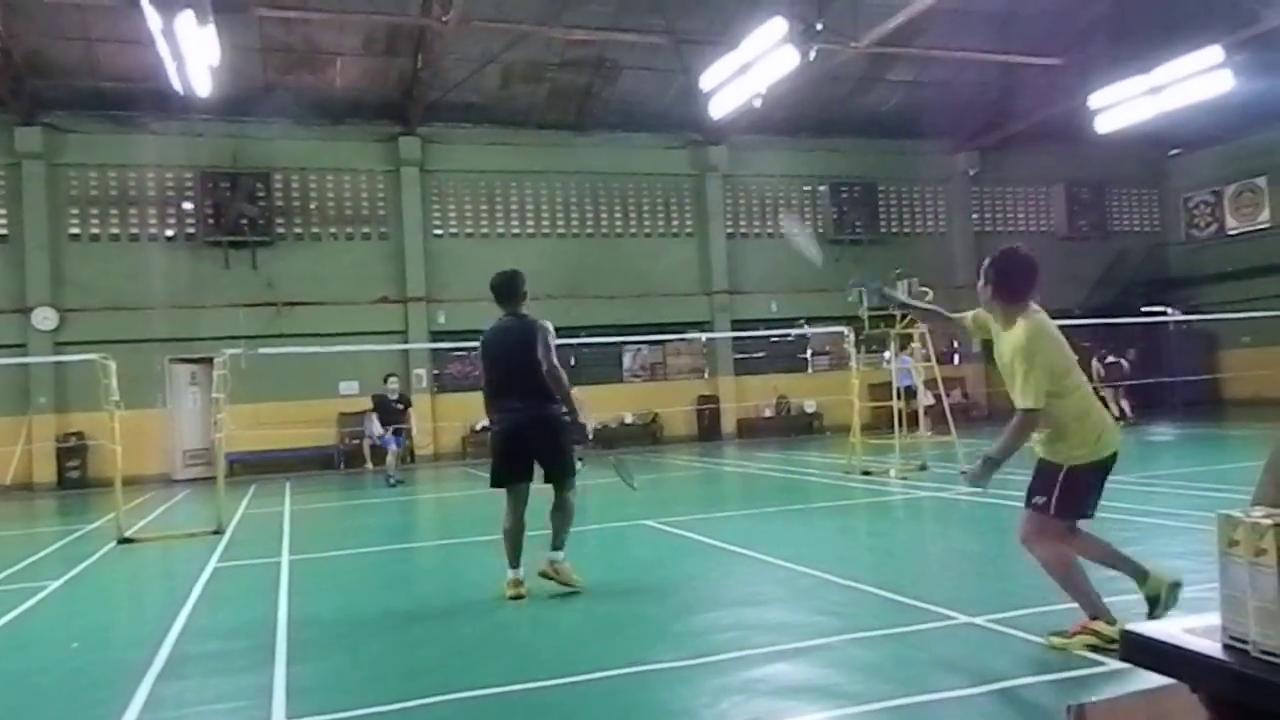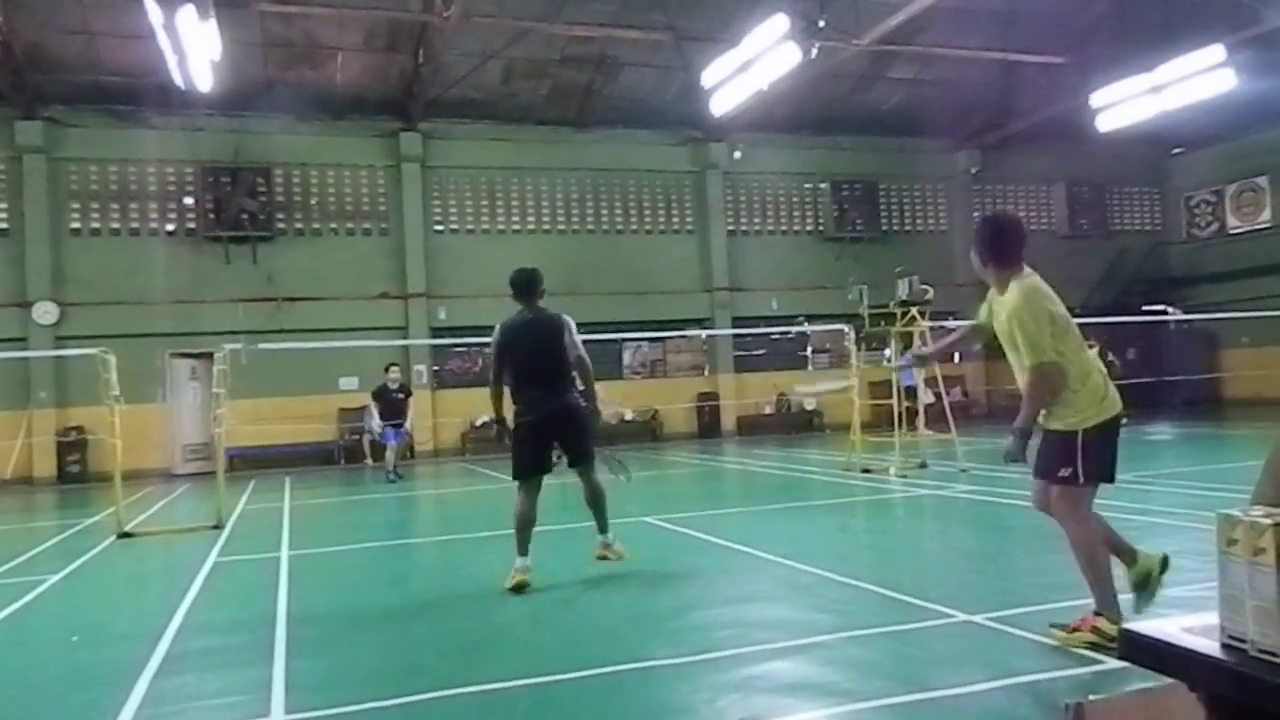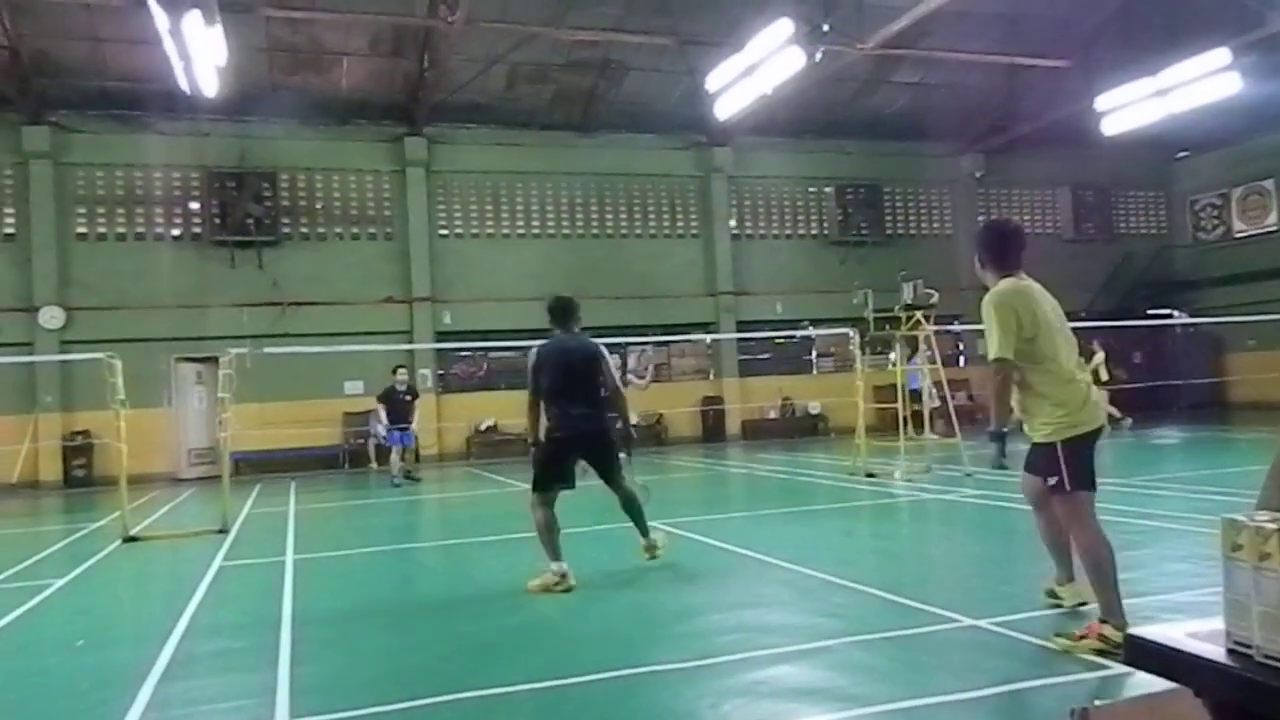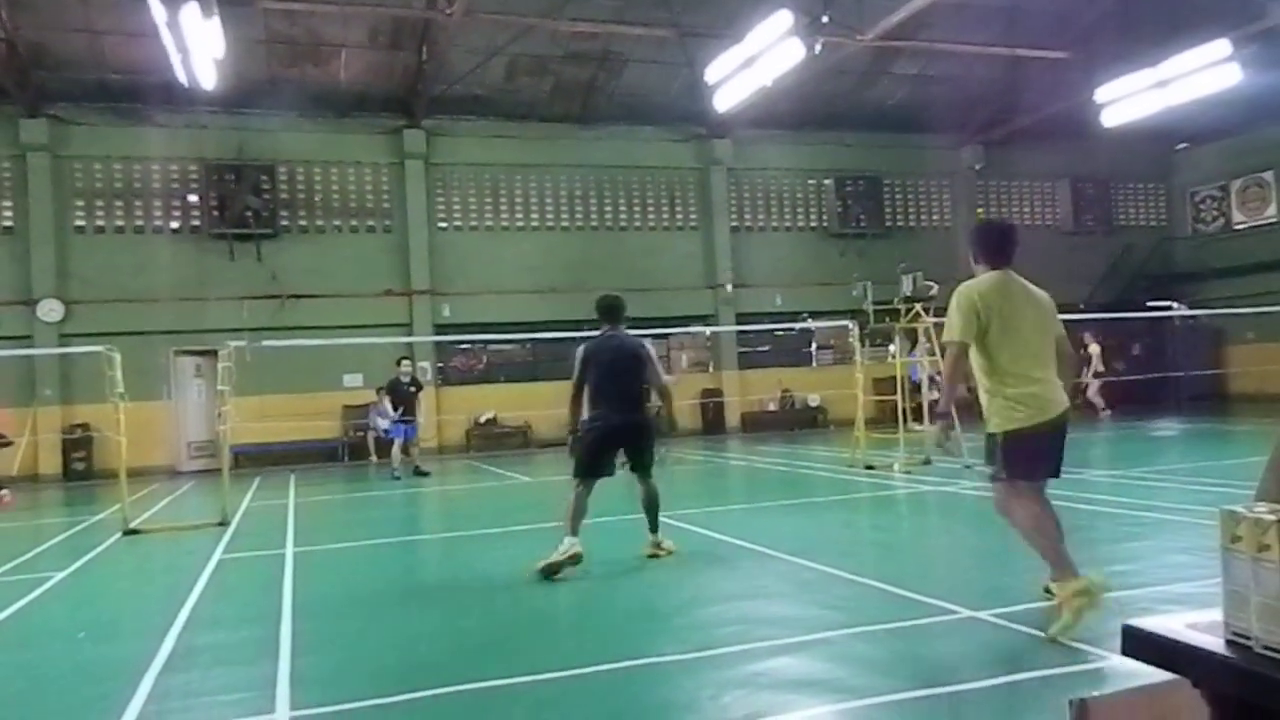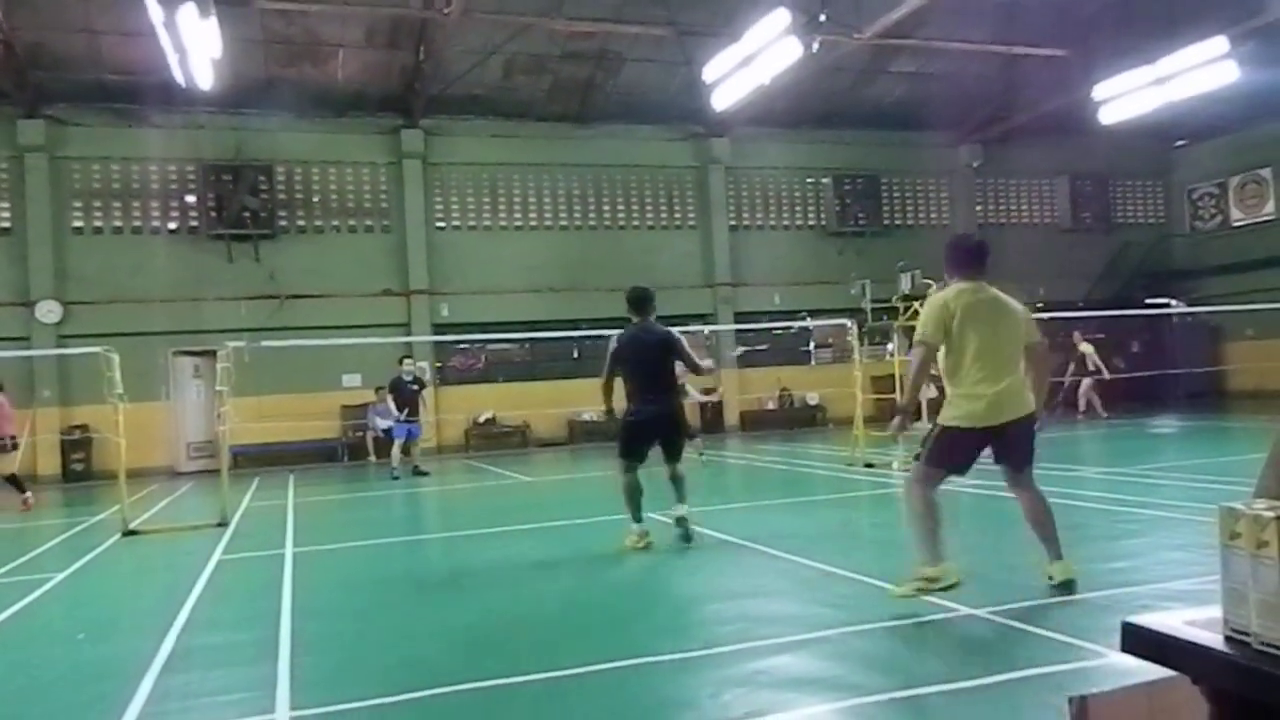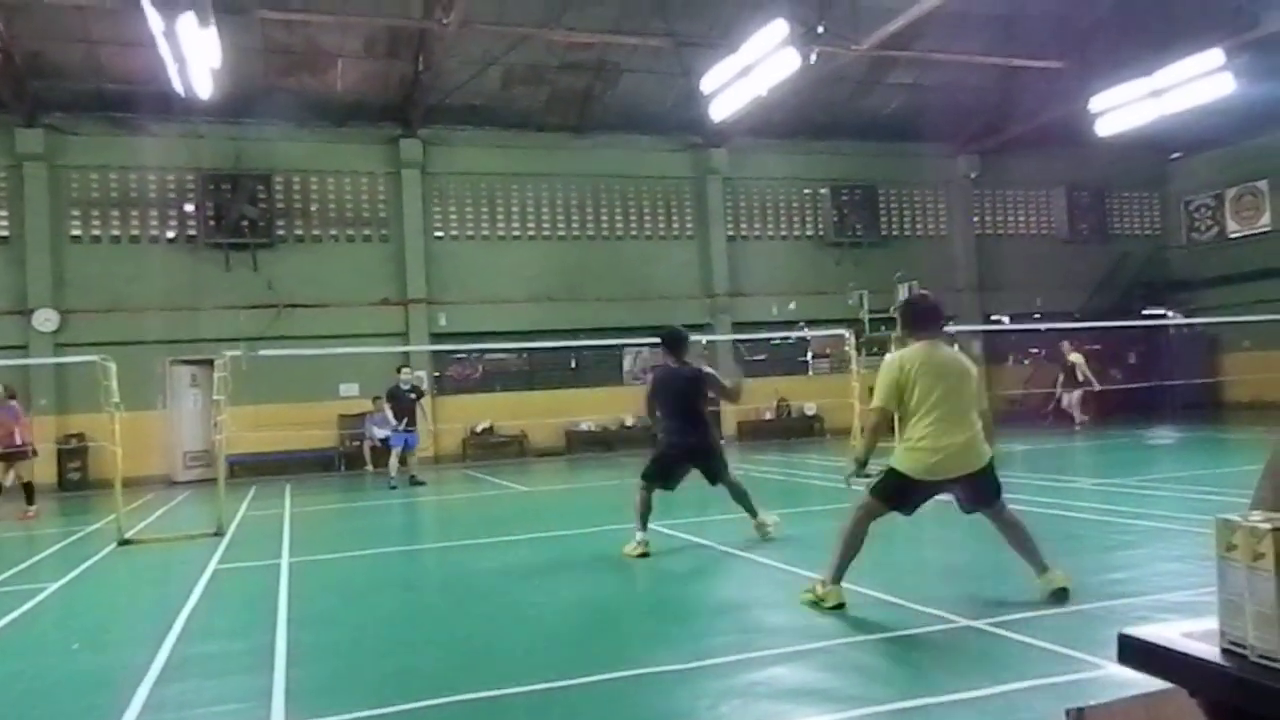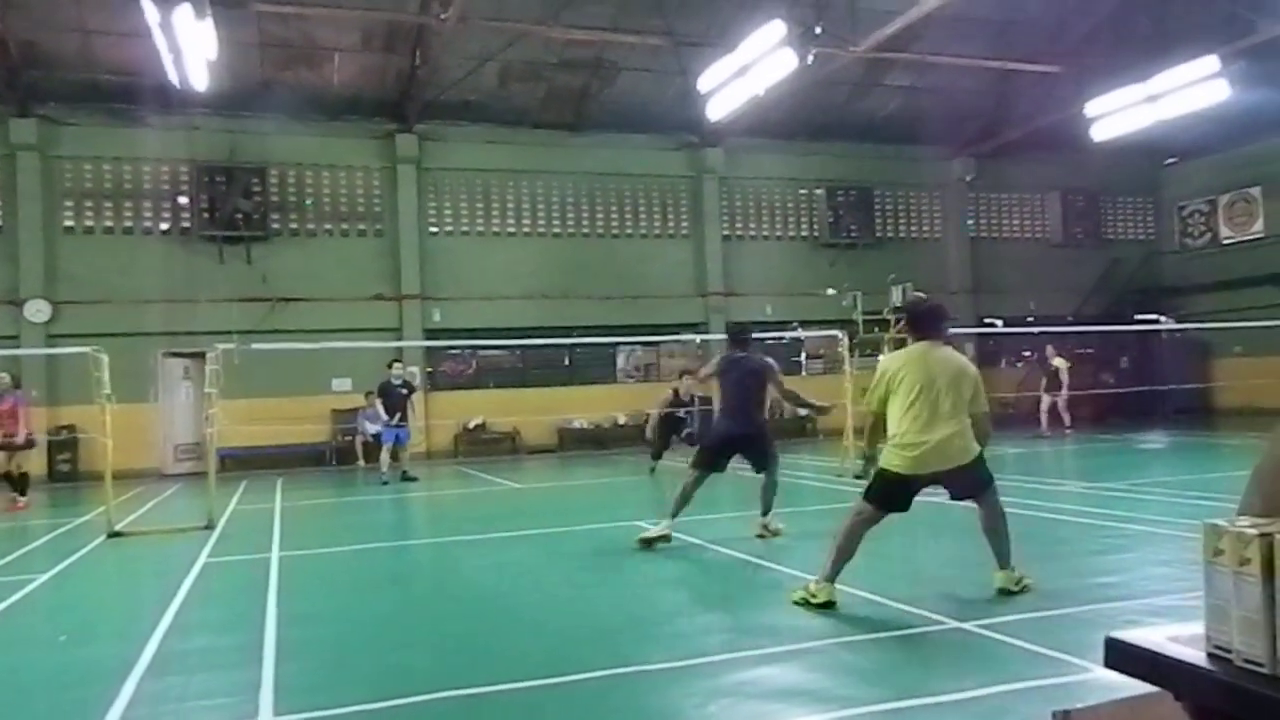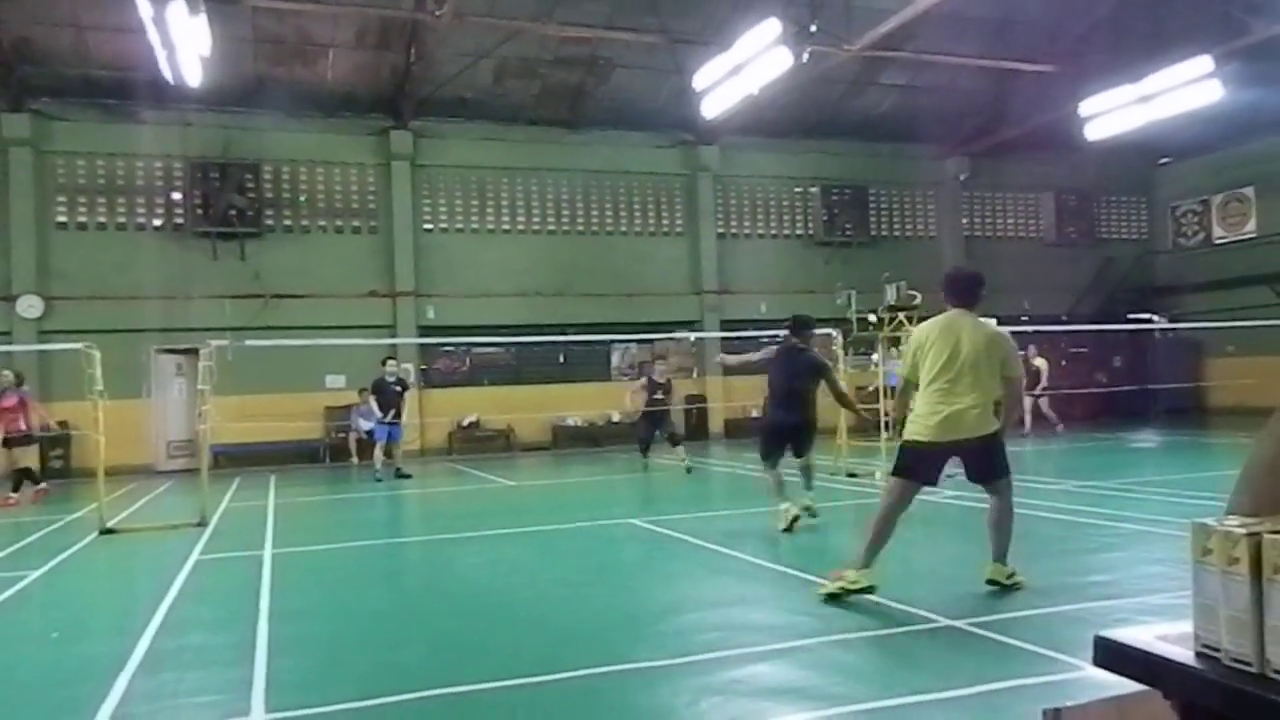
dt=0.2s
person 1, frame 1
left shoulder: (1024, 342)
right shoulder: (1010, 318)
left elbow: (1029, 418)
right elbow: (959, 319)
left wrist: (990, 461)
right wrist: (915, 307)
left hip: (1077, 446)
right hip: (1086, 438)
left knee: (1037, 535)
right knee: (1060, 527)
left ankle: (1101, 623)
right ankle: (1151, 582)
person 1, frame 2
left shoulder: (1021, 301)
right shoulder: (1007, 289)
left elbow: (1043, 376)
right elbow: (979, 328)
left wrist: (1021, 430)
right wrist: (934, 351)
left hip: (1082, 414)
right hip: (1071, 412)
left knee: (1069, 508)
right knee: (1048, 501)
left ankle: (1106, 620)
right ankle: (1140, 563)
person 1, frame 3
left shoulder: (998, 299)
right shoulder: (1033, 292)
left elbow: (1001, 370)
left wrist: (997, 428)
right wrist: (1007, 411)
left hip: (1060, 421)
right hip: (1070, 415)
left knee: (1074, 517)
right knee: (1035, 492)
left ankle: (1112, 627)
right ankle: (1068, 583)
person 1, frame 4
left shoulder: (971, 293)
right shoulder: (1039, 296)
left elbow: (956, 356)
right elbow: (1068, 353)
left wrist: (944, 409)
right wrist: (1058, 391)
left hip: (1013, 414)
right hip: (1051, 407)
left knee: (1015, 501)
right knee: (1030, 496)
left ankle: (1074, 584)
right ankle: (1064, 580)
person 1, frame 5
left shoulder: (941, 303)
right shoulder: (1013, 307)
left elbow: (923, 358)
right elbow: (1040, 361)
left wrist: (905, 408)
right wrist: (1035, 404)
left hip: (968, 413)
right hip: (1017, 409)
left knee: (918, 483)
right knee: (1023, 485)
left ankle: (934, 568)
right ankle: (1059, 566)
person 1, frame 6
left shoulder: (897, 362)
right shoulder: (965, 363)
left elbow: (879, 418)
right elbow: (983, 417)
left wrist: (861, 458)
right wrist: (985, 457)
left hip: (919, 463)
right hip: (971, 456)
left knee: (864, 513)
right knee: (999, 514)
left ankle: (830, 587)
right ankle: (1049, 576)
person 1, frame 7
left shoulder: (892, 363)
right shoulder: (965, 367)
left elbow: (874, 419)
right elbow: (983, 427)
left wrist: (869, 455)
right wrist: (973, 451)
left hip: (905, 458)
right hip: (958, 452)
left knee: (860, 518)
right knee: (990, 501)
left ankle: (823, 585)
right ankle: (1007, 574)
person 1, frame 8
left shoulder: (923, 331)
right shoulder: (998, 337)
left elbow: (905, 388)
right elbow: (1014, 392)
left wrist: (902, 415)
right wrist: (1003, 425)
left hip: (927, 428)
right hip: (979, 427)
left knee: (893, 501)
right knee: (1001, 492)
left ankle: (860, 571)
right ankle: (1000, 567)
person 2, frame 1
left shoulder: (488, 337)
right shoulder: (539, 328)
left elbow: (487, 387)
right elbow: (551, 370)
left wrist: (495, 421)
right wrist: (572, 409)
left hip: (506, 424)
right hip: (544, 419)
left knee: (515, 502)
right knee: (565, 489)
left ankle: (515, 577)
right ankle: (556, 558)
person 2, frame 2
left shoulder: (503, 331)
right shoulder: (561, 323)
left elbow: (496, 380)
right elbow: (579, 360)
left wrist: (499, 418)
right wrist: (592, 399)
left hip: (529, 416)
right hip: (567, 409)
left knee: (527, 492)
right knee: (588, 474)
left ankle: (521, 565)
right ankle: (605, 540)
person 2, frame 3
left shoulder: (539, 354)
right shoulder: (595, 349)
left elbow: (534, 400)
right elbow: (615, 390)
left wrist: (535, 438)
right wrist: (627, 425)
left hip: (560, 432)
right hip: (597, 429)
left knee: (541, 502)
right knee: (620, 485)
left ankle: (558, 570)
right ankle: (649, 541)
person 2, frame 4
left shoulder: (586, 350)
right shoulder: (639, 346)
left elbow: (577, 393)
right elbow: (660, 386)
left wrist: (575, 429)
right wrist: (669, 415)
left hip: (602, 423)
right hip: (637, 422)
left knee: (582, 487)
right knee: (645, 479)
left ankle: (570, 545)
right ankle: (655, 540)
person 2, frame 5
left shoulder: (619, 341)
right shoulder: (669, 337)
left elbow: (607, 381)
right elbow: (696, 368)
left wrist: (608, 407)
right wrist: (709, 366)
left hip: (638, 414)
right hip: (670, 412)
left knee: (628, 469)
right knee: (673, 465)
left ankle: (639, 530)
right ankle: (681, 512)
person 2, frame 6
left shoulder: (656, 376)
right shoulder: (702, 374)
left elbow: (651, 413)
right elbow: (732, 397)
right wrist: (736, 385)
left hip: (672, 445)
right hip: (705, 443)
left knee: (646, 488)
right knee: (728, 481)
left ankle: (640, 539)
right ankle: (759, 521)
person 2, frame 7
left shoulder: (722, 362)
right shoulder: (765, 364)
left elbow: (700, 377)
right elbow: (786, 395)
right wrist: (816, 406)
left hip: (723, 431)
right hip: (755, 432)
left knee: (695, 477)
right knee: (771, 471)
left ankle: (667, 525)
right ankle: (765, 521)
person 2, frame 8
left shoulder: (775, 353)
right shoulder: (819, 362)
left elbow: (739, 360)
right elbow: (839, 395)
left wrist: (724, 359)
right wrist: (858, 412)
left hip: (775, 420)
right hip: (804, 420)
left knee: (770, 465)
right knee: (804, 456)
left ankle: (786, 507)
right ankle: (808, 497)
